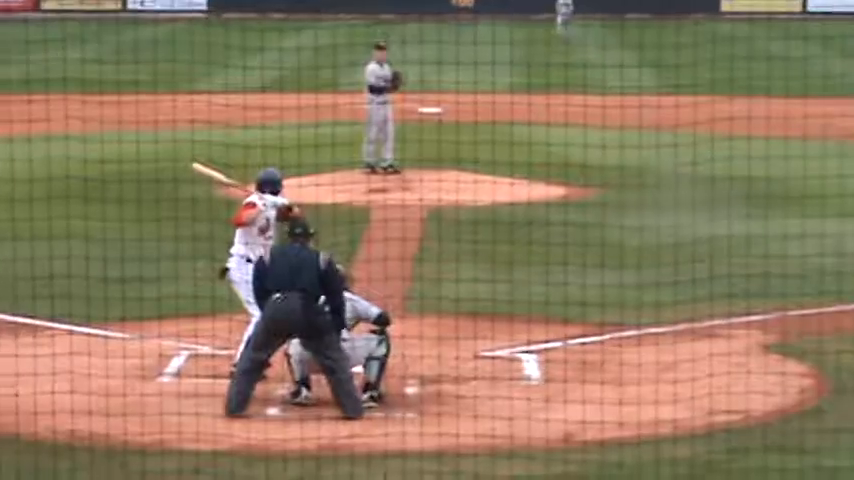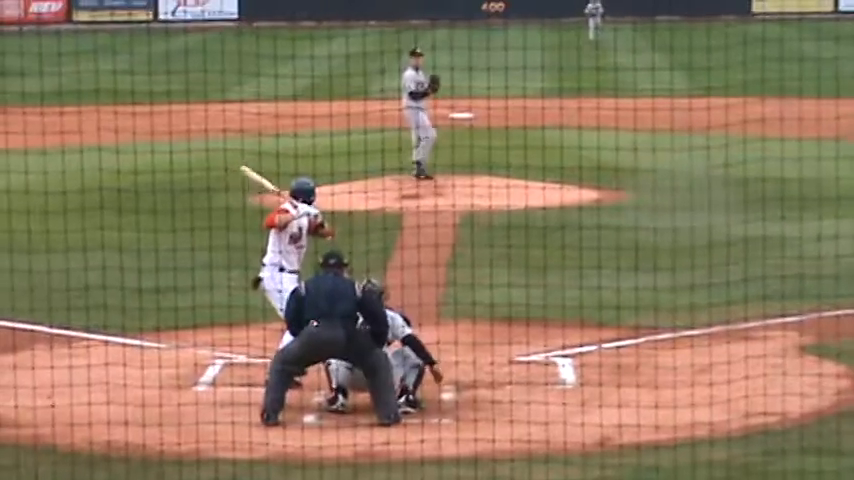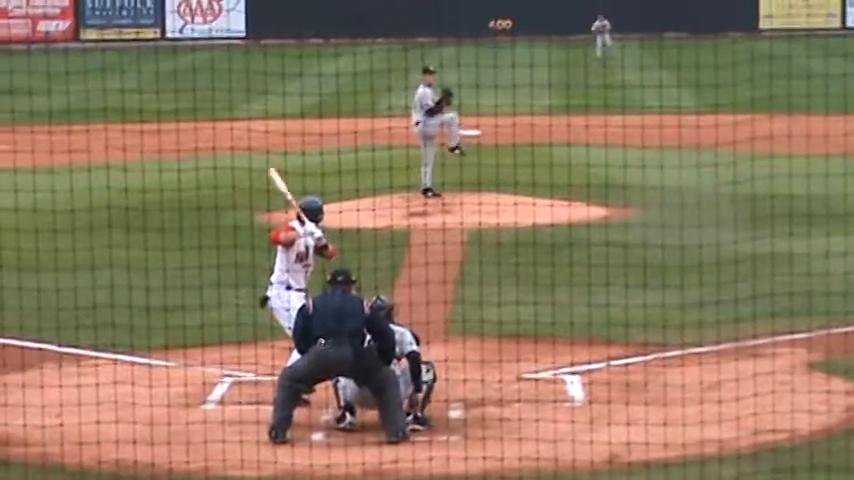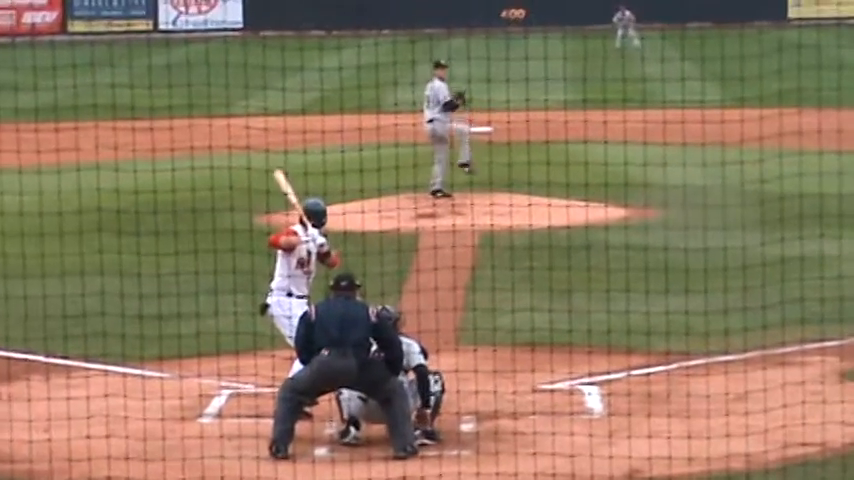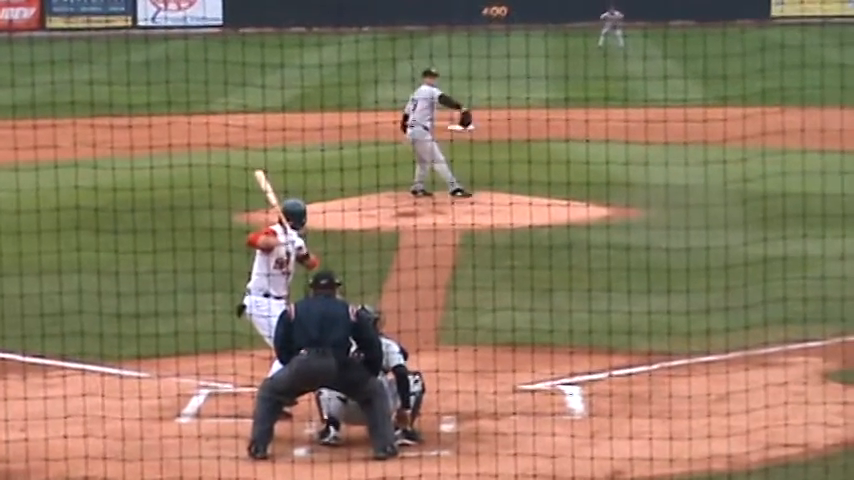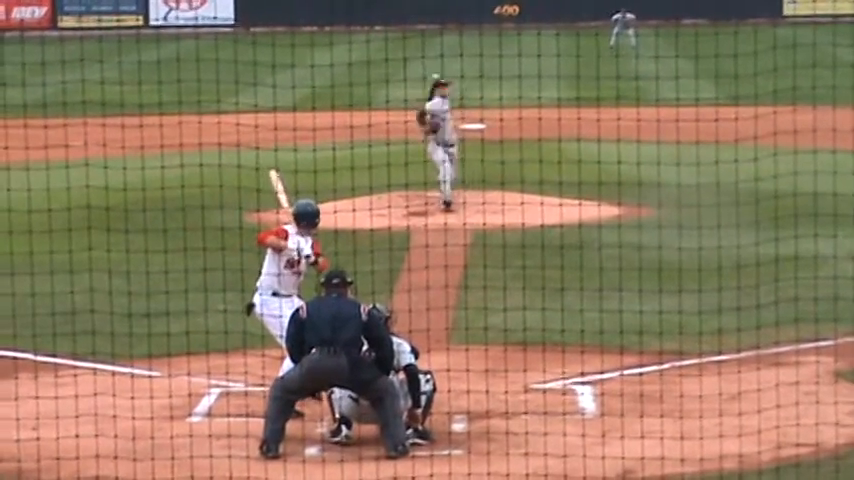
dt=0.3s
person 1, frame 1
left shoulder: (271, 206)
right shoulder: (253, 204)
left elbow: (295, 215)
right elbow: (238, 221)
left wrist: (285, 205)
right wrist: (263, 206)
left hip: (256, 267)
right hip: (244, 268)
right knee: (261, 315)
person 1, frame 2
left shoulder: (304, 216)
right shoulder: (286, 212)
left elbow: (327, 233)
right elbow: (270, 223)
left wrist: (318, 220)
right wrist: (297, 214)
left hip: (289, 277)
right hip: (277, 277)
person 1, frame 3
left shoulder: (311, 234)
right shoulder: (293, 230)
left elbow: (331, 254)
right elbow: (275, 237)
left wrist: (321, 240)
right wrist: (303, 233)
left hip: (296, 295)
right hip: (284, 296)
person 1, frame 4
left shoulder: (314, 239)
right shoulder: (294, 234)
left elbow: (333, 262)
right elbow: (274, 241)
left wrist: (324, 247)
right wrist: (304, 239)
left hip: (298, 302)
right hip: (285, 302)
person 1, frame 5
left shoulder: (294, 240)
right shoulder: (273, 234)
left elbow: (313, 264)
right elbow: (251, 240)
left wrist: (303, 252)
right wrist: (283, 242)
left hip: (277, 303)
right hip: (261, 304)
person 1, frame 6
left shoulder: (310, 241)
right shoulder: (285, 233)
left elbow: (323, 266)
right elbow: (262, 239)
left wrist: (312, 257)
right wrist: (290, 246)
left hip: (290, 299)
right hip: (271, 301)
person 2, frame 1
left shoulder: (268, 258)
right shoulder: (322, 259)
left elbow: (259, 292)
right elbow: (336, 295)
right wrist: (337, 326)
left hip: (275, 310)
right hip: (307, 312)
left knee: (253, 356)
right knee: (333, 357)
left ankle: (234, 405)
right ankle: (352, 407)
person 2, frame 2
left shoulder: (304, 288)
right shoulder: (355, 288)
left elbow: (292, 321)
right elbow: (379, 320)
right wrist: (375, 345)
left hip: (313, 336)
right hip: (345, 337)
left knee: (281, 363)
right knee: (378, 364)
left ankle: (269, 414)
right ankle: (389, 414)
person 2, frame 3
left shoulder: (312, 304)
right shoulder: (363, 305)
left elbow: (299, 339)
right elbow: (386, 338)
right wrist: (383, 362)
left hip: (320, 355)
right hip: (353, 355)
left knee: (288, 380)
right knee: (386, 381)
left ankle: (278, 432)
right ankle: (397, 431)
person 2, frame 4
left shoulder: (313, 312)
right shoulder: (369, 312)
left elbow: (302, 348)
right elbow: (393, 347)
right wrist: (390, 374)
left hip: (324, 365)
right hip: (358, 366)
left knee: (289, 392)
right knee: (394, 392)
left ankle: (279, 446)
right ankle: (404, 446)
person 2, frame 5
left shoulder: (292, 310)
right shoulder: (350, 311)
left elbow: (281, 347)
right elbow: (373, 346)
right wrist: (371, 373)
left hip: (303, 365)
right hip: (338, 366)
left knee: (268, 392)
right knee: (375, 393)
left ankle: (258, 447)
right ankle: (385, 447)
person 2, frame 6
left shoulder: (304, 310)
right shoulder: (362, 310)
left elbow: (293, 346)
right elbow: (384, 346)
right wrist: (382, 372)
left hip: (315, 364)
right hip: (350, 365)
left knee: (280, 391)
right knee: (386, 392)
left ankle: (270, 446)
right ankle: (396, 445)
person 3, frame 1
right shoulder: (352, 298)
right elbow: (383, 319)
left hip: (310, 357)
right hip: (343, 352)
left knee: (294, 345)
right knee: (380, 340)
left ankle: (302, 389)
right ankle: (370, 392)
person 3, frame 2
right shoulder: (391, 315)
right elbow: (412, 343)
right wrist: (432, 364)
left hip: (349, 377)
left ankle: (339, 396)
right ankle: (405, 398)
person 3, frame 3
right shoulder: (400, 332)
right elbow: (414, 360)
right wrist: (418, 391)
left hip: (360, 395)
right knee: (427, 369)
left ankle: (346, 414)
right ankle: (414, 416)
person 3, frame 4
right shoulder: (408, 344)
right elbow: (422, 374)
right wrist: (426, 407)
left hip: (365, 409)
right knee: (435, 379)
left ankle: (351, 428)
right ankle: (423, 430)
person 3, frame 5
right shoulder: (387, 344)
right elbow: (401, 375)
right wrist: (405, 408)
left hip: (345, 411)
right knee: (415, 379)
left ankle: (331, 428)
right ankle: (404, 430)
person 3, frame 6
right shoulder: (398, 343)
right elbow: (412, 374)
right wrist: (415, 407)
left hip: (356, 410)
right knee: (426, 378)
left ankle: (342, 427)
right ankle: (414, 429)
person 4, frame 1
left shoulder: (387, 67)
right shoulder: (371, 68)
right elbow: (372, 88)
left wrist: (393, 85)
right wrist: (386, 87)
left hip: (387, 104)
right hip: (375, 105)
left knee: (388, 134)
right knee: (372, 135)
left ankle: (387, 163)
right ankle: (369, 163)
person 4, frame 2
left shoulder: (420, 73)
right shoulder: (409, 74)
left elbow: (422, 91)
right elbow: (413, 95)
left wrist: (430, 88)
right wrist: (428, 91)
left hip: (420, 109)
right hip: (413, 110)
left knee: (419, 140)
right knee: (430, 135)
left ankle: (418, 170)
right ankle: (418, 161)
person 4, frame 3
left shoulder: (429, 90)
right shoulder: (424, 91)
left elbow: (433, 107)
right elbow: (430, 111)
left wrist: (441, 101)
right wrist: (443, 104)
left hip: (426, 127)
right hip: (425, 125)
left knee: (428, 159)
right knee: (453, 117)
left ankle: (426, 187)
right ankle: (455, 146)
person 4, frame 4
left shoulder: (430, 85)
right shoulder: (440, 85)
right elbow: (448, 106)
left wrist: (454, 100)
right wrist: (459, 102)
left hip: (430, 125)
right hip: (439, 124)
left knee: (440, 158)
right knee: (465, 130)
left ankle: (436, 188)
right ankle: (464, 162)
person 4, frame 5
left shoulder: (415, 94)
right shoulder: (430, 91)
left elbow: (406, 114)
right elbow: (443, 99)
left wrist: (404, 126)
right wrist: (461, 108)
left hip: (412, 132)
right hip: (421, 132)
left knee: (423, 161)
right knee: (438, 161)
left ankle: (417, 188)
right ankle: (454, 189)
person 4, frame 6
left shoulder: (442, 101)
right shoulder: (438, 102)
right elbow: (422, 112)
left hip: (450, 145)
right hip: (436, 145)
left knee: (451, 173)
right knee: (446, 168)
left ankle: (443, 187)
right ankle: (447, 201)
